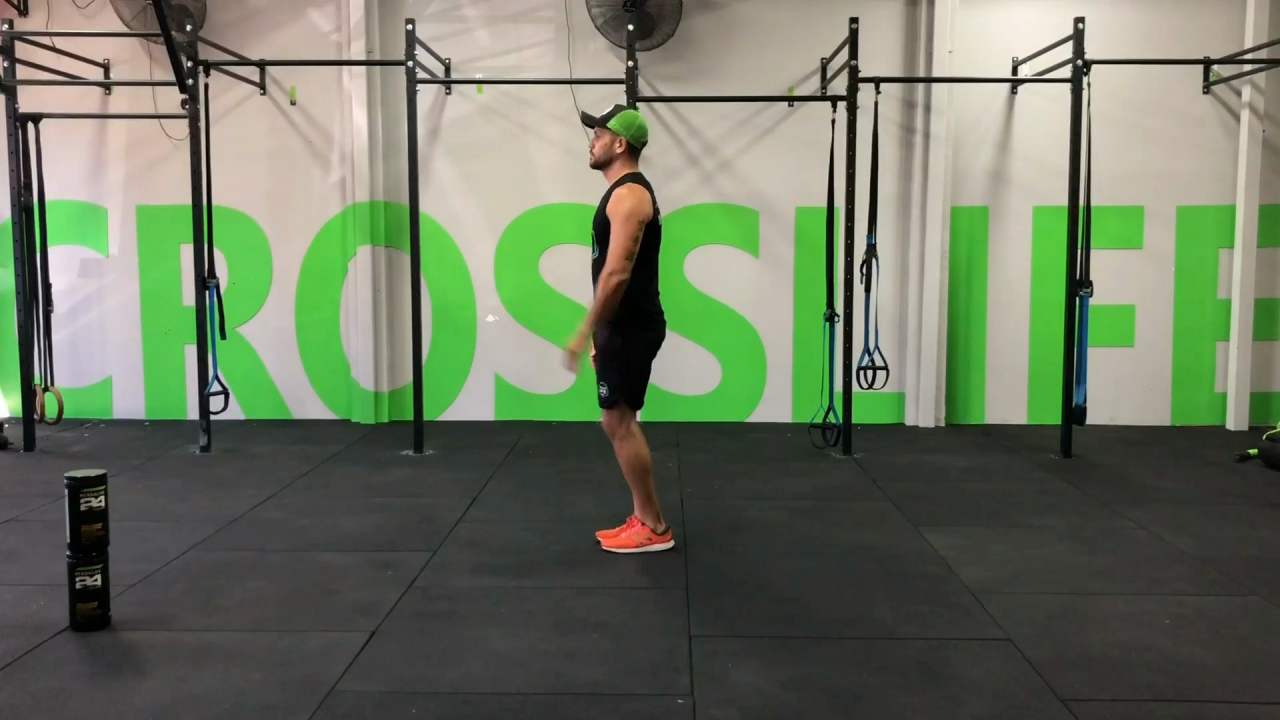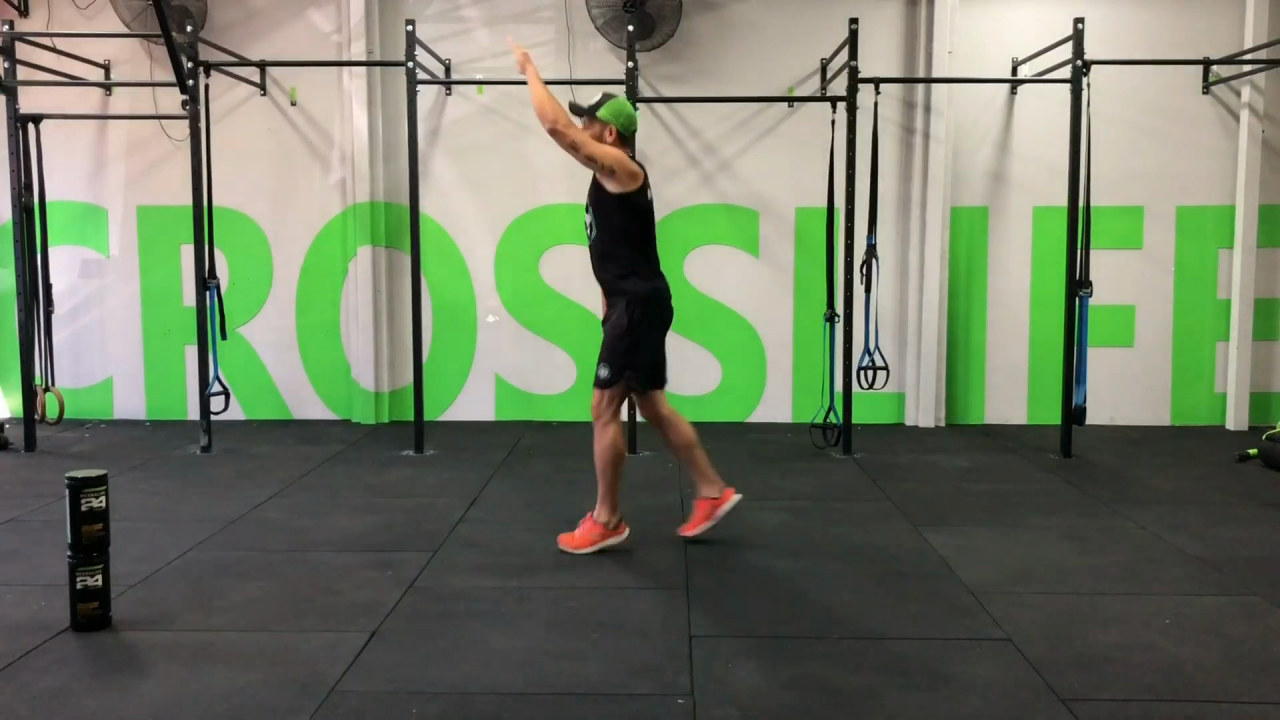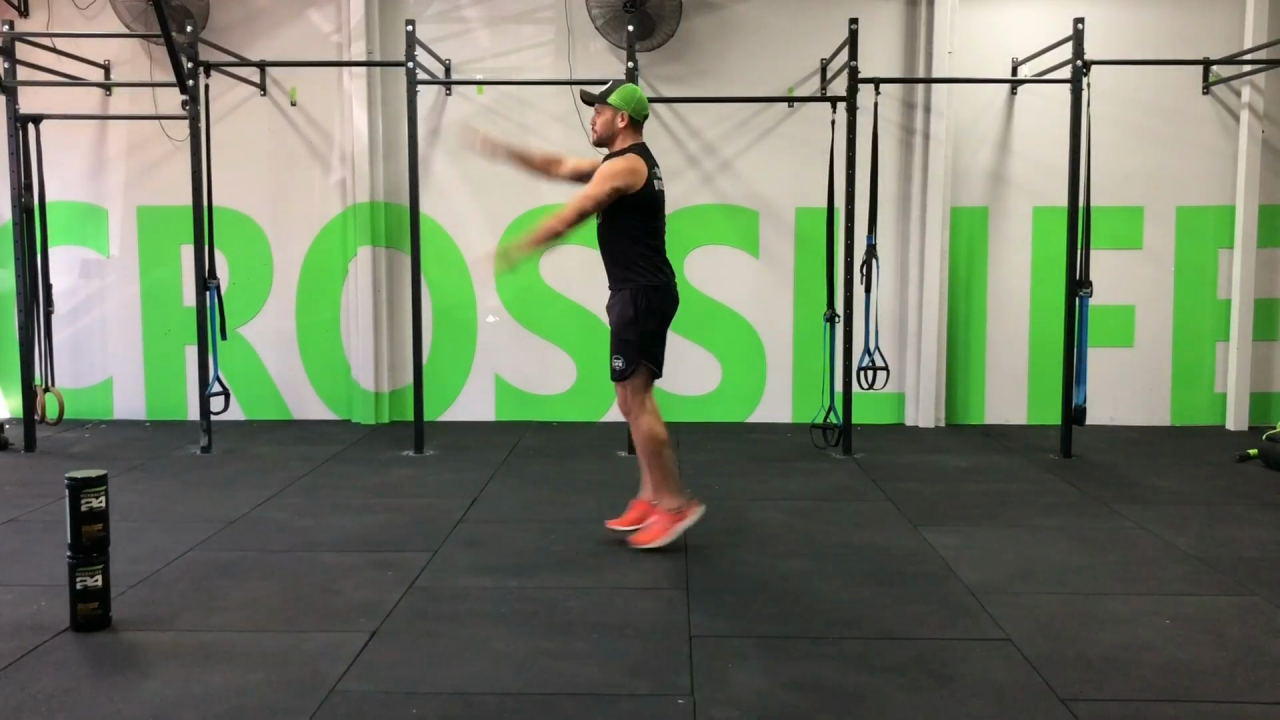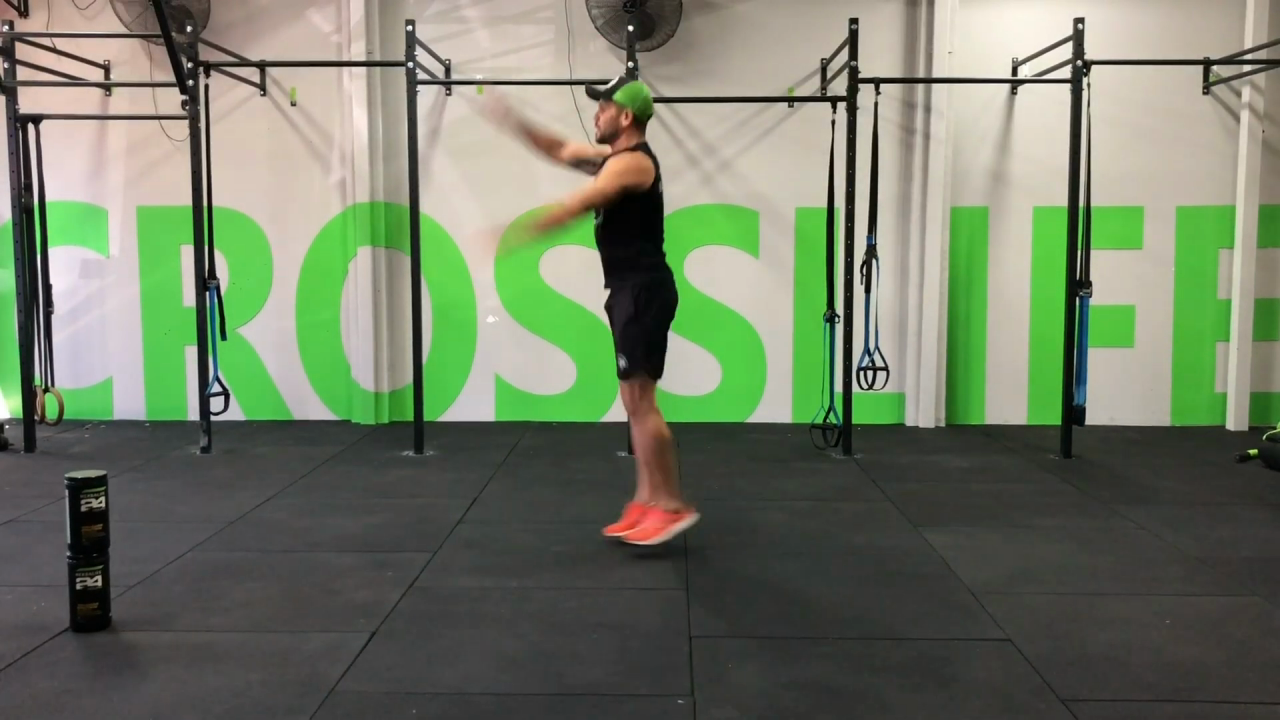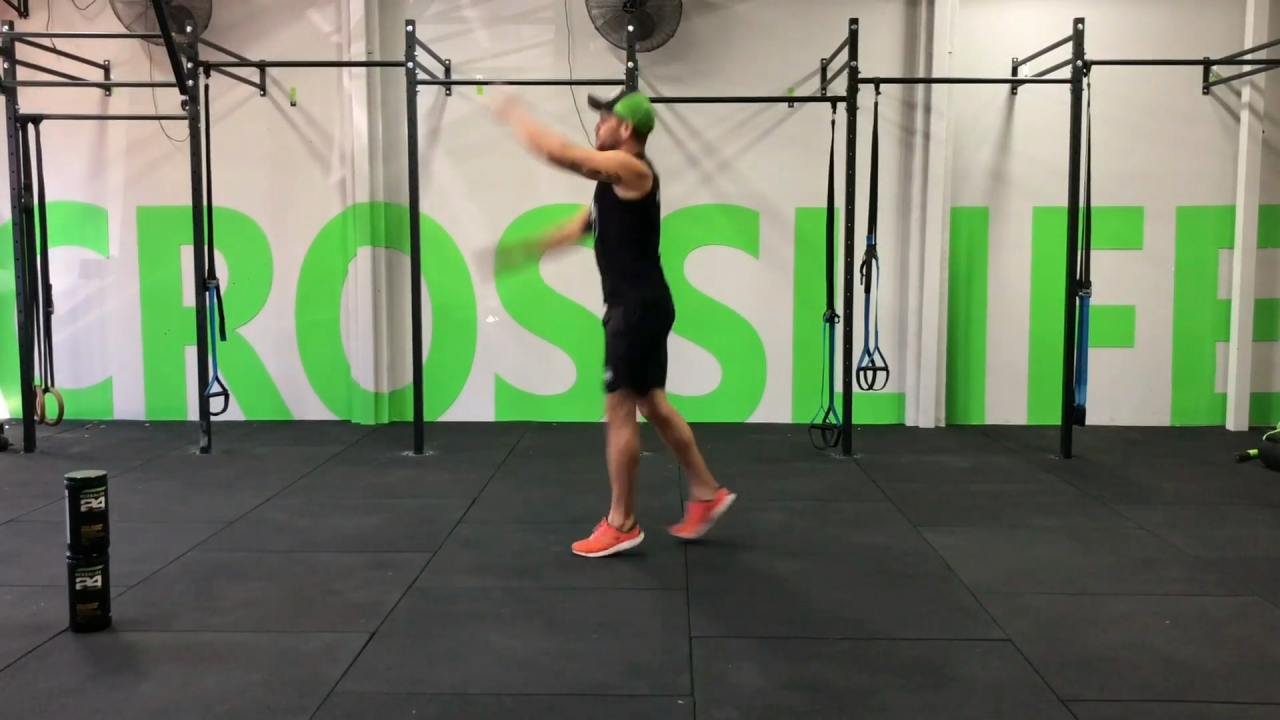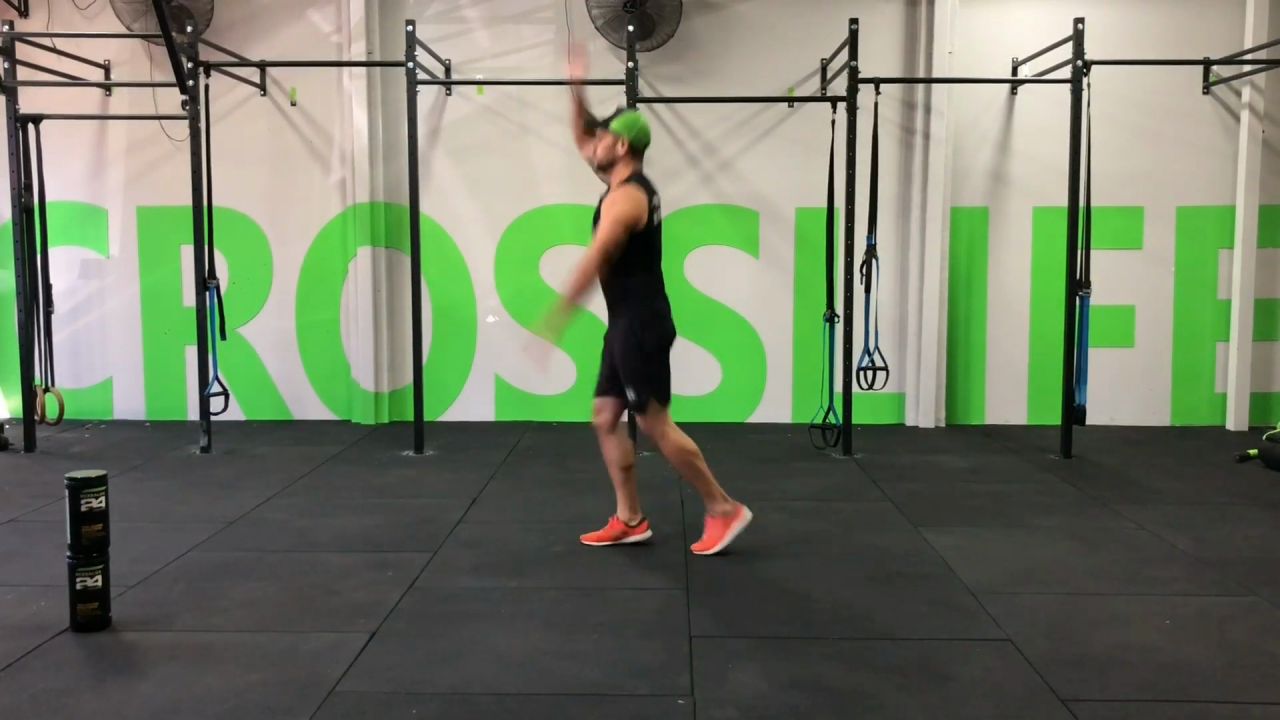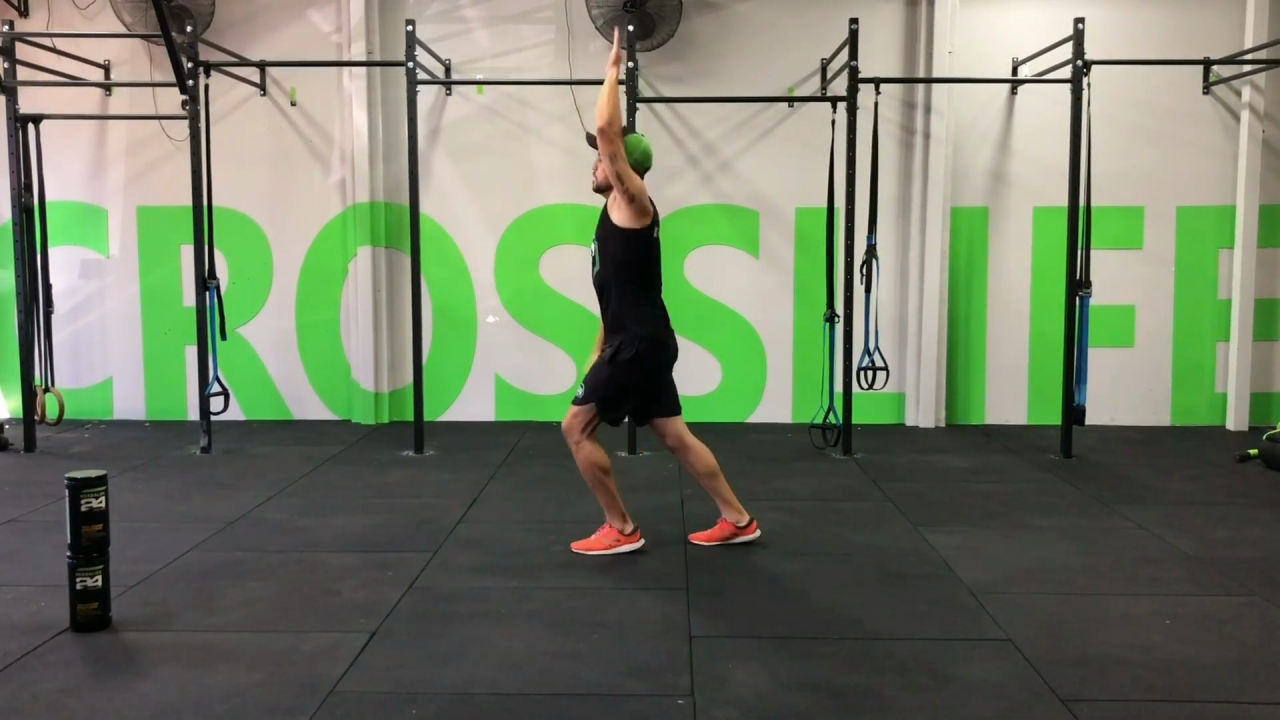
dt=0.4s
person 1, frame 1
left shoulder: (629, 195)
right shoulder: (627, 192)
left elbow: (616, 274)
left wrist: (585, 332)
right wrist: (601, 333)
left hip: (630, 329)
right hip: (626, 327)
left knee: (619, 426)
right knee: (620, 425)
left ankle: (653, 527)
right ankle: (644, 518)
person 1, frame 2
left shoulder: (621, 170)
right shoulder: (613, 180)
left elbow: (555, 126)
left wrist: (530, 71)
right wrist: (612, 309)
left hip: (634, 308)
right hip: (634, 306)
left knee: (604, 412)
right knee: (653, 407)
left ankle: (605, 520)
right ankle: (711, 492)
person 1, frame 3
left shoulder: (625, 166)
right shoulder: (624, 164)
left elbow: (569, 215)
right elbow: (558, 166)
left wrist: (518, 250)
right wrist: (503, 149)
left hip: (642, 296)
right hip: (644, 293)
left knee: (636, 403)
right knee: (635, 401)
left ankle: (672, 503)
right ankle: (651, 497)
person 1, frame 4
left shoulder: (633, 161)
right shoulder: (619, 158)
left elbow: (578, 204)
right elbow: (560, 148)
left wrist: (519, 228)
right wrist: (511, 118)
left hip: (644, 295)
right hip: (632, 295)
left knee: (641, 403)
right knee: (637, 403)
left ankle: (670, 505)
right ankle: (647, 500)
person 1, frame 5
left shoulder: (632, 169)
right shoulder: (617, 181)
left elbow: (559, 151)
right elbow: (576, 228)
left wrist: (516, 117)
right wrist: (520, 253)
left hip: (639, 308)
right hip: (632, 305)
left knee: (620, 414)
right knee: (653, 404)
left ankle: (620, 524)
right ankle: (706, 492)
person 1, frame 6
left shoulder: (625, 197)
right shoulder: (627, 182)
left elbow: (590, 267)
right elbow: (585, 139)
left wrist: (553, 322)
right wrist: (576, 88)
left hip: (641, 325)
right hip: (628, 323)
left knee: (657, 427)
right knee: (606, 420)
left ankle: (724, 510)
right ankle: (628, 518)
person 1, frame 7
left shoulder: (633, 204)
right shoulder: (619, 214)
left elbow: (604, 128)
left wrist: (612, 70)
right wrist: (599, 352)
left hip: (636, 343)
right hip: (640, 340)
left knee: (575, 429)
right knee: (675, 437)
left ankle: (621, 528)
right ankle: (736, 520)
